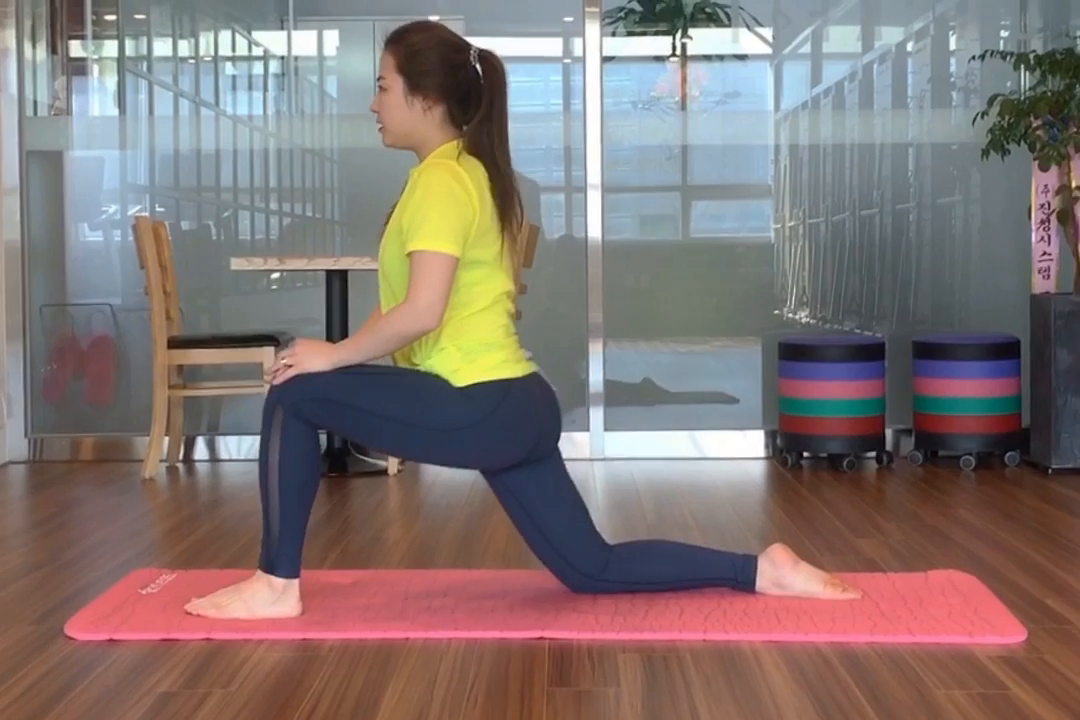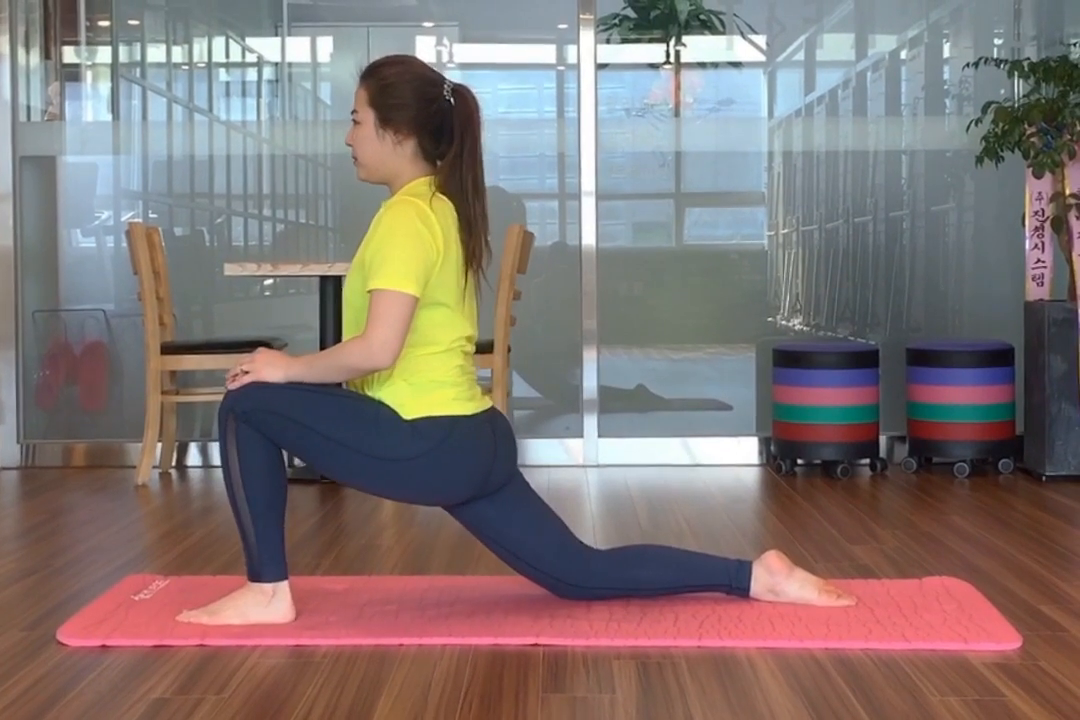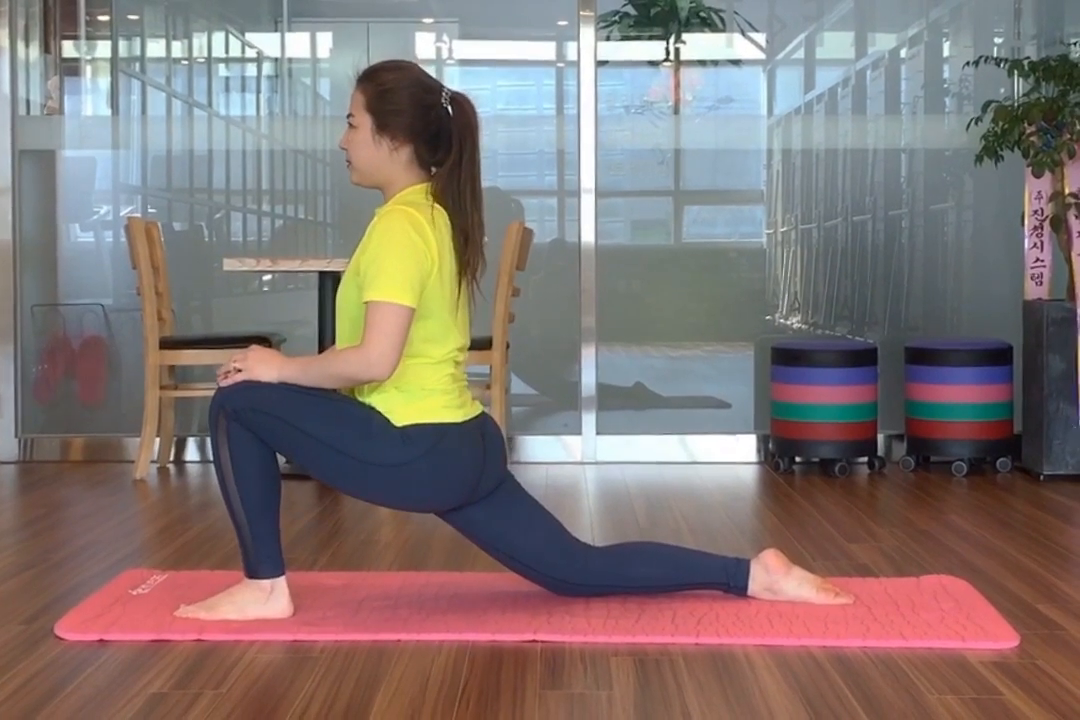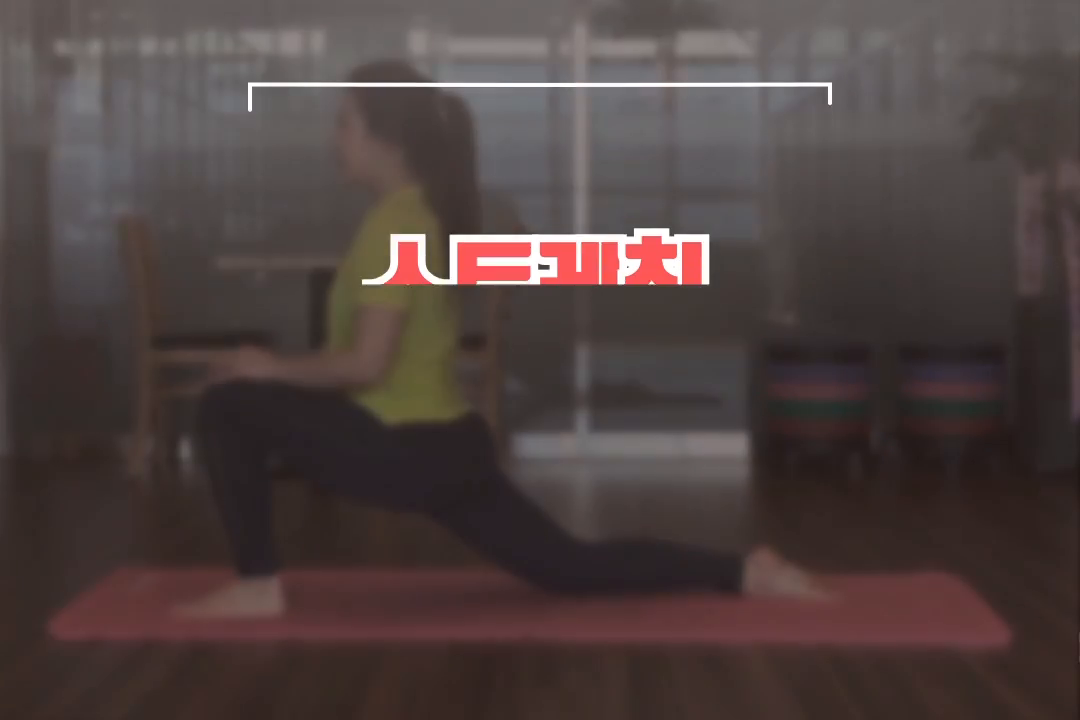
dt=0.7s
person 1, frame 1
left shoulder: (439, 179)
right shoulder: (470, 170)
left elbow: (423, 312)
left wrist: (335, 355)
right wrist: (350, 353)
left hip: (477, 408)
right hip: (517, 406)
left knee: (294, 394)
right knee: (592, 569)
left ankle: (277, 584)
right ankle: (760, 572)
person 1, frame 2
left shoulder: (406, 215)
right shoulder: (441, 207)
left elbow: (378, 350)
left wrist: (288, 367)
right wrist: (303, 371)
left hip: (428, 444)
right hip: (471, 438)
left knee: (247, 404)
right knee: (580, 574)
left ankle: (267, 593)
right ankle: (755, 576)
person 1, frame 3
left shoulder: (399, 225)
right shoulder: (435, 213)
left elbow: (375, 361)
left wrist: (280, 368)
right wrist: (295, 368)
left hip: (418, 452)
right hip: (461, 445)
left knee: (238, 402)
right knee: (578, 571)
left ankle: (264, 588)
right ankle: (752, 574)
person 1, frame 4
left shoulder: (393, 225)
right shoulder: (427, 212)
left elbow: (367, 363)
left wrist: (273, 367)
right wrist: (288, 372)
left hip: (408, 449)
right hip: (446, 443)
left knee: (228, 405)
right knee: (571, 568)
left ankle: (257, 587)
right ankle: (745, 571)
